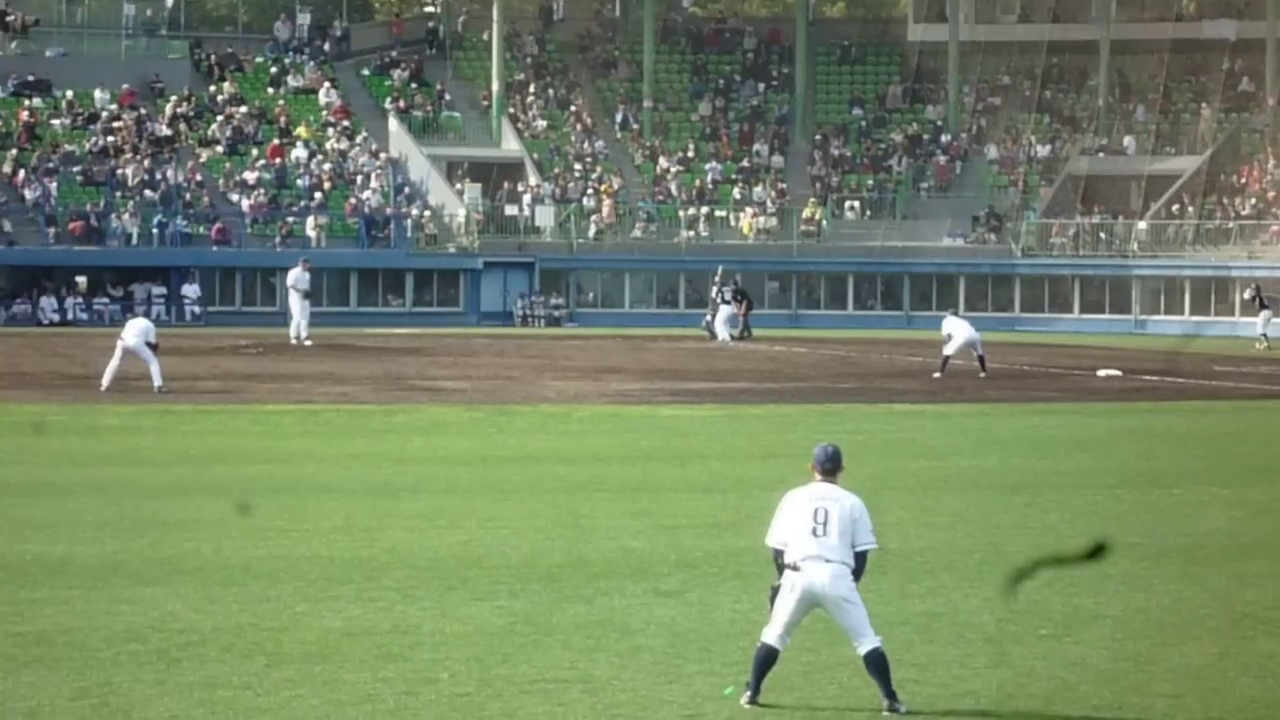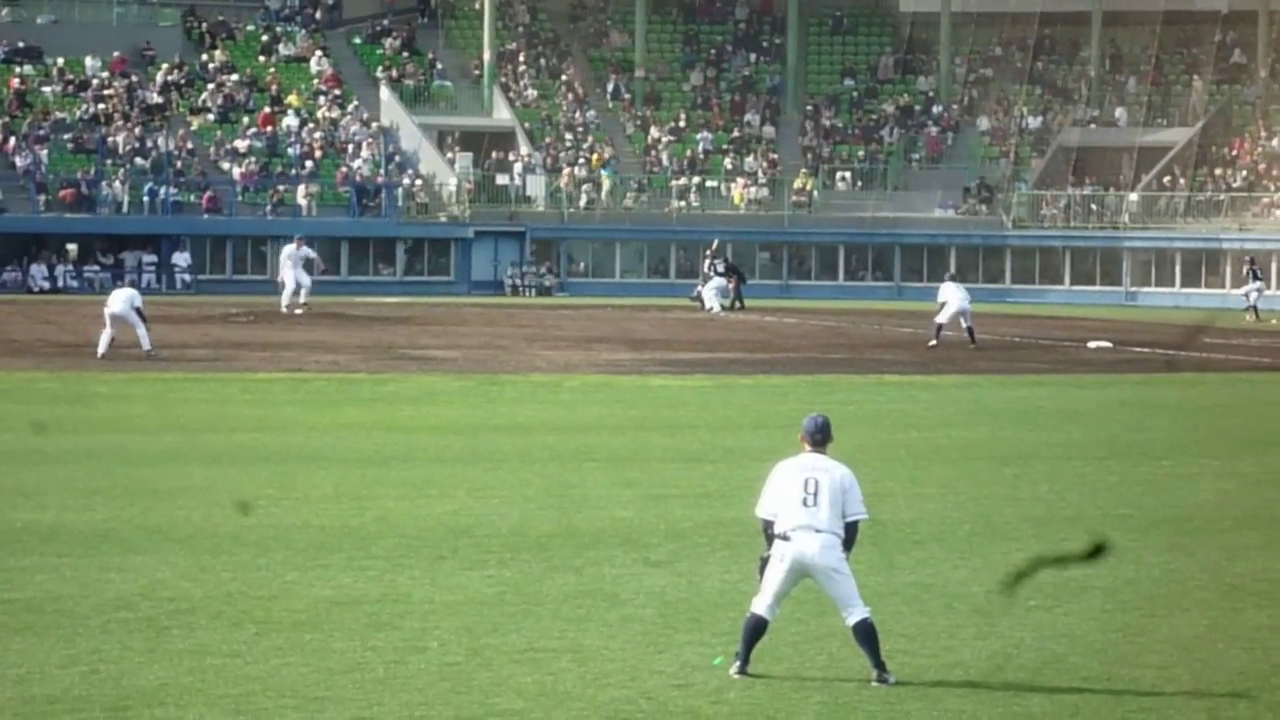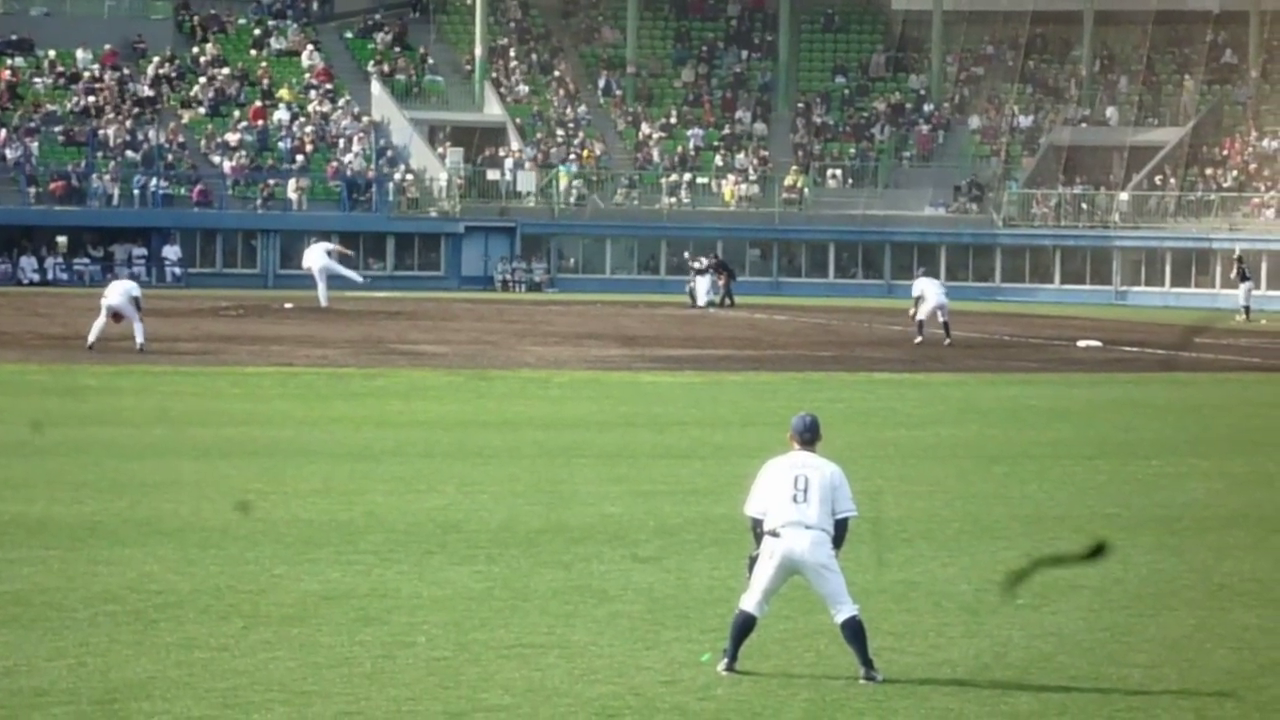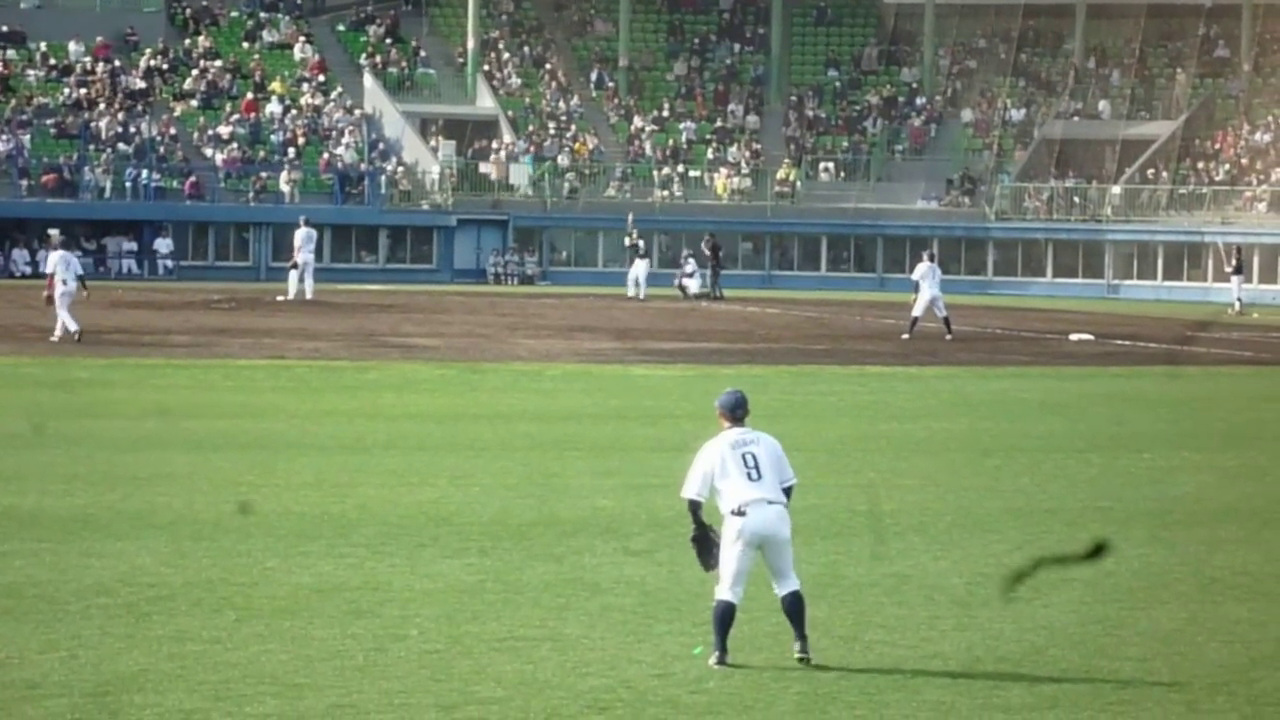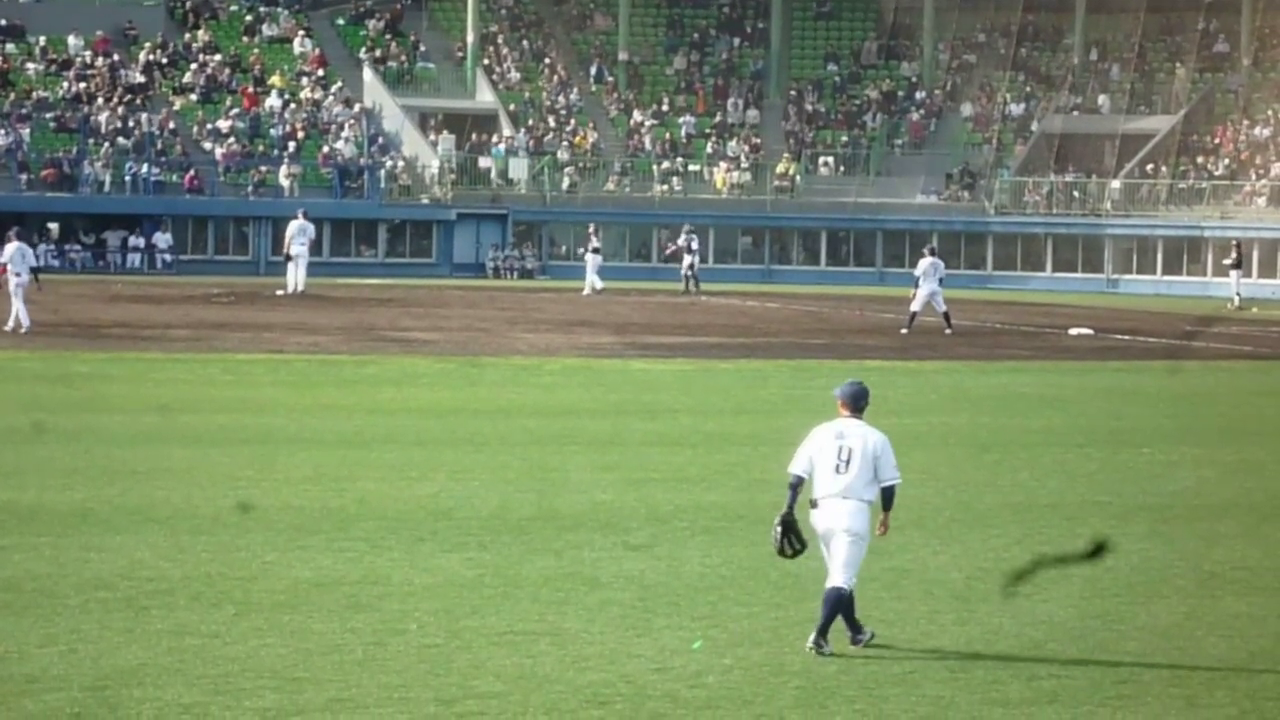
dt=1s
person 1, frame 1
left shoulder: (793, 497)
right shoulder: (852, 502)
left elbow: (777, 547)
right elbow: (861, 552)
left wrist: (783, 579)
right wrist: (852, 582)
left hip: (799, 576)
right hip: (837, 577)
left knee: (774, 635)
right knee: (866, 640)
left ankle: (751, 693)
right ankle: (890, 700)
person 1, frame 2
left shoulder: (784, 468)
right shoulder: (842, 473)
left elbow: (767, 518)
right elbow: (852, 522)
left wrist: (772, 549)
right wrist: (843, 552)
left hip: (788, 546)
right hip: (827, 548)
left knee: (764, 605)
right knee: (855, 610)
left ankle: (741, 663)
right ankle: (879, 670)
person 1, frame 3
left shoulder: (773, 466)
right shoulder: (831, 470)
left elbow: (756, 516)
right elbow: (842, 519)
left wrist: (761, 548)
right wrist: (833, 550)
left hip: (778, 543)
right hip: (816, 544)
left knee: (753, 602)
right knee: (844, 608)
left ankle: (729, 660)
right ankle: (866, 667)
person 1, frame 4
left shoulder: (713, 448)
right shoulder: (769, 441)
left elbow: (694, 497)
right elbow: (788, 485)
left wrist: (699, 524)
left hip: (741, 521)
right hip: (776, 516)
left knee: (729, 589)
right knee: (787, 582)
left ankle: (720, 652)
right ankle: (800, 643)
person 1, frame 5
left shoulder: (820, 432)
right shoulder: (876, 438)
left elbow: (798, 474)
right elbow: (888, 483)
left wrist: (789, 508)
right wrist: (886, 515)
left hip: (822, 511)
right hip: (853, 512)
left knee: (838, 575)
right knee: (842, 578)
left ankle: (857, 632)
right ankle: (819, 635)
